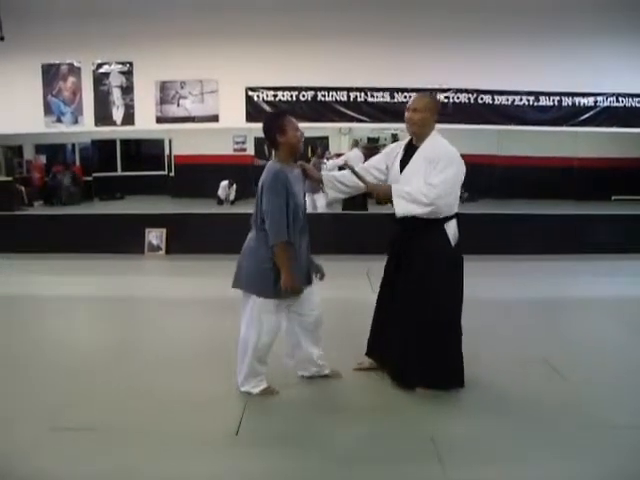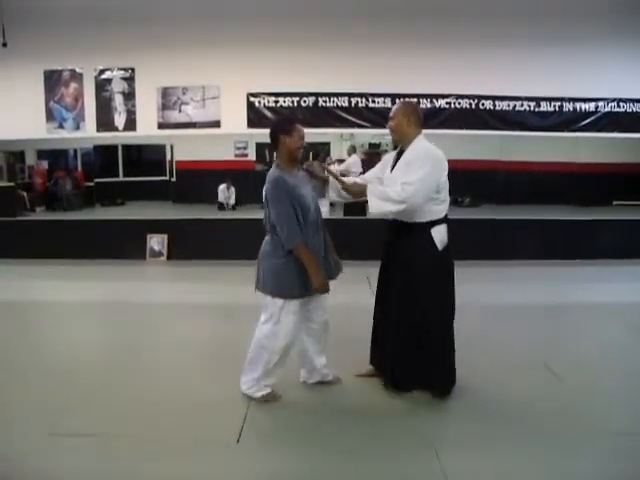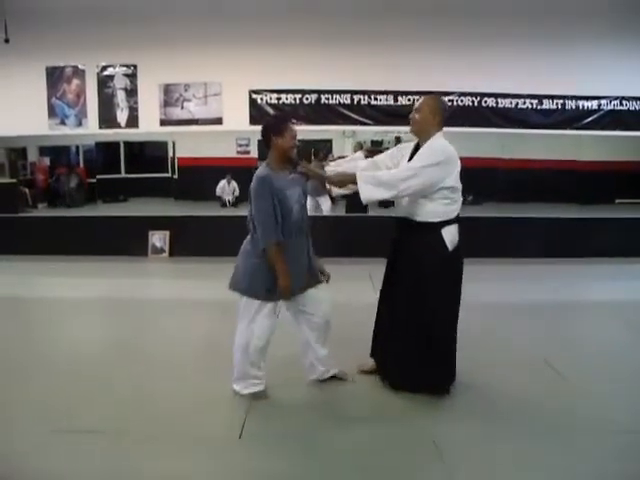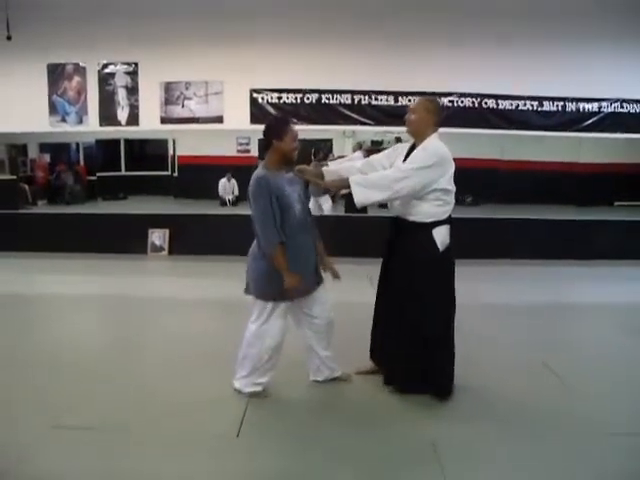
dt=0.4s
person 1, frame 1
left shoulder: (445, 153)
right shoulder: (396, 150)
left elbow: (435, 197)
right elbow: (362, 175)
left wrist: (391, 191)
right wrist: (320, 178)
left hip: (436, 239)
right hip: (408, 233)
left knee: (435, 308)
right knee: (394, 296)
left ankle: (438, 372)
right ankle: (385, 356)
person 1, frame 2
left shoulder: (428, 155)
right shoulder: (393, 158)
left elbow: (408, 196)
right elbow: (368, 181)
left wrist: (365, 191)
right wrist: (331, 180)
left hip: (426, 242)
right hip: (401, 236)
left knee: (427, 312)
right knee: (392, 302)
left ankle: (434, 376)
right ankle: (387, 363)
person 1, frame 3
left shoulder: (442, 154)
right shoulder: (407, 150)
left elbow: (400, 180)
right elbow: (374, 166)
left wrist: (352, 178)
right wrist: (328, 174)
left hip: (436, 242)
right hip: (411, 235)
left knee: (433, 311)
right knee: (396, 299)
left ankle: (433, 375)
right ankle: (387, 360)
person 1, frame 4
left shoulder: (436, 154)
right shoulder: (404, 150)
left elbow: (394, 181)
right elbow: (368, 166)
left wrist: (344, 183)
right wrist: (322, 173)
left hip: (428, 241)
right hip: (405, 234)
left knee: (428, 311)
right knee: (394, 300)
left ankle: (433, 377)
right ankle: (389, 361)
person 2, frame 1
left shoulder: (294, 171)
right shoulder: (275, 176)
right elbow: (276, 231)
left wrist: (307, 261)
right wrist: (286, 272)
left hip: (292, 257)
right hip: (266, 263)
left knee: (308, 313)
right knee: (260, 324)
left ankle: (312, 365)
right ankle: (251, 380)
person 2, frame 2
left shoulder: (302, 174)
right shoulder: (277, 181)
left elbow: (315, 220)
right elbow: (290, 234)
left wrist: (330, 255)
right wrist: (314, 269)
left hip: (310, 262)
right hip: (286, 265)
left knee: (316, 321)
right knee: (279, 327)
left ankle: (315, 372)
right ankle: (256, 383)
person 2, frame 3
left shoulder: (296, 177)
right shoulder: (264, 180)
right elbow: (266, 235)
left wrist: (313, 261)
right wrist: (282, 273)
left hip: (296, 262)
right hip: (264, 268)
left knee: (317, 316)
right knee: (256, 328)
left ankle: (322, 368)
right ankle: (247, 382)
person 2, frame 4
left shoulder: (294, 177)
right shoulder: (262, 181)
left elbow: (308, 222)
right elbow: (268, 236)
left wrist: (323, 258)
right wrist: (286, 273)
left hip: (303, 264)
right hip: (274, 269)
left knee: (320, 319)
right knee: (267, 328)
left ankle: (324, 370)
right ankle: (248, 380)
